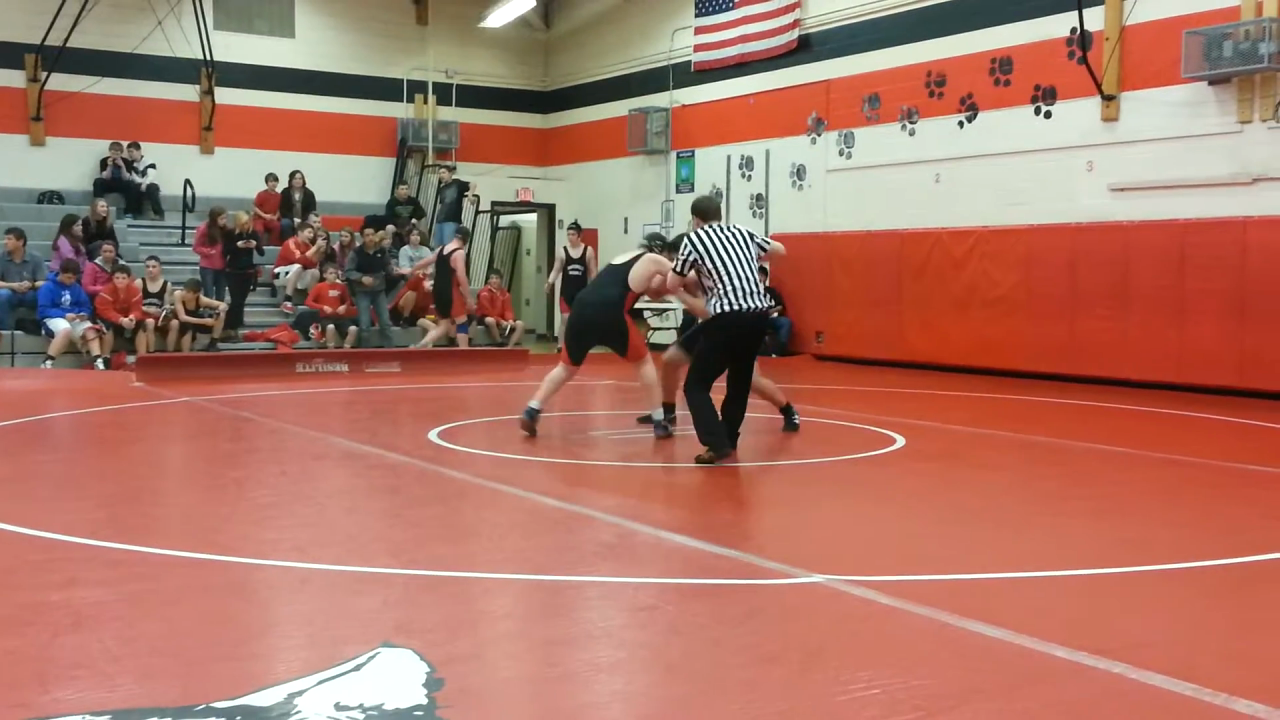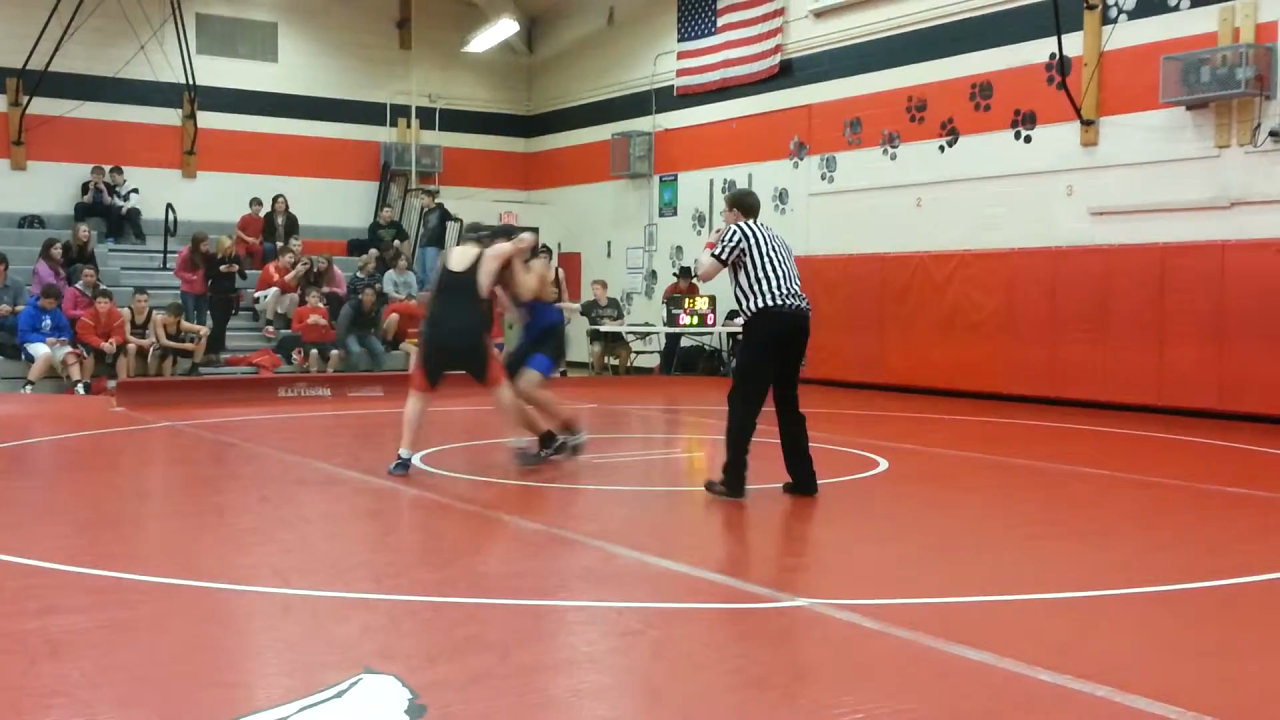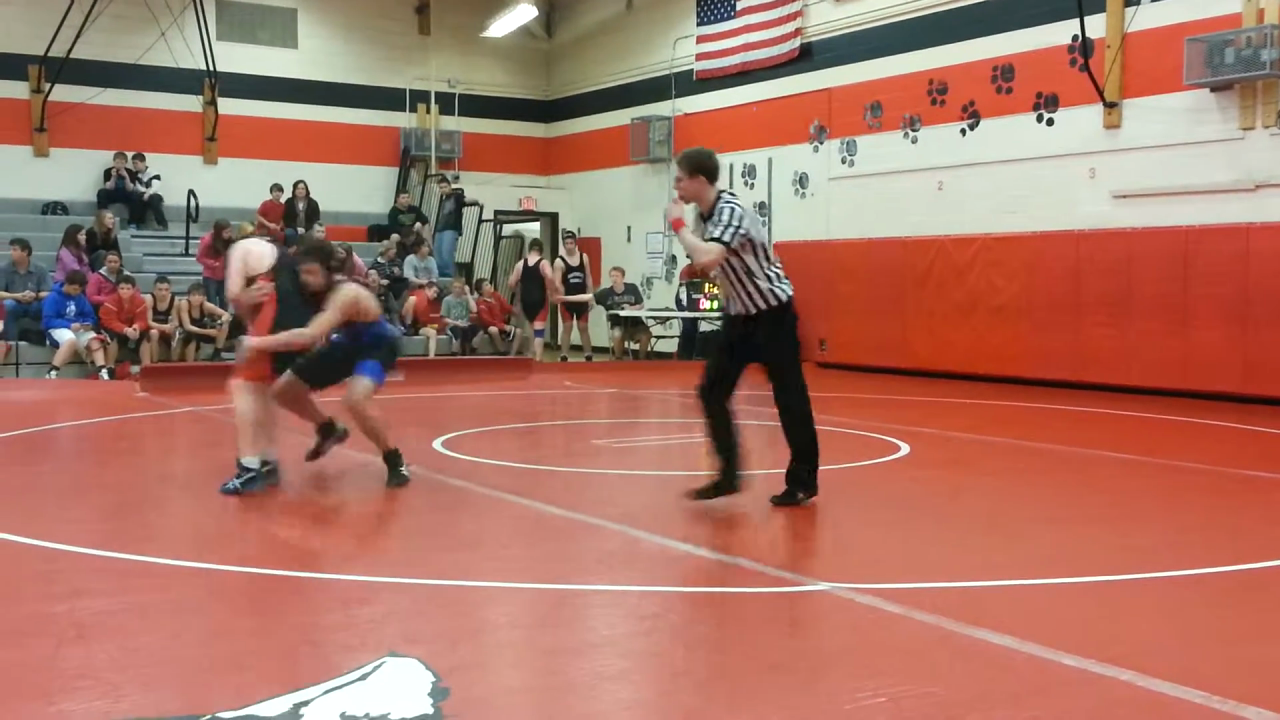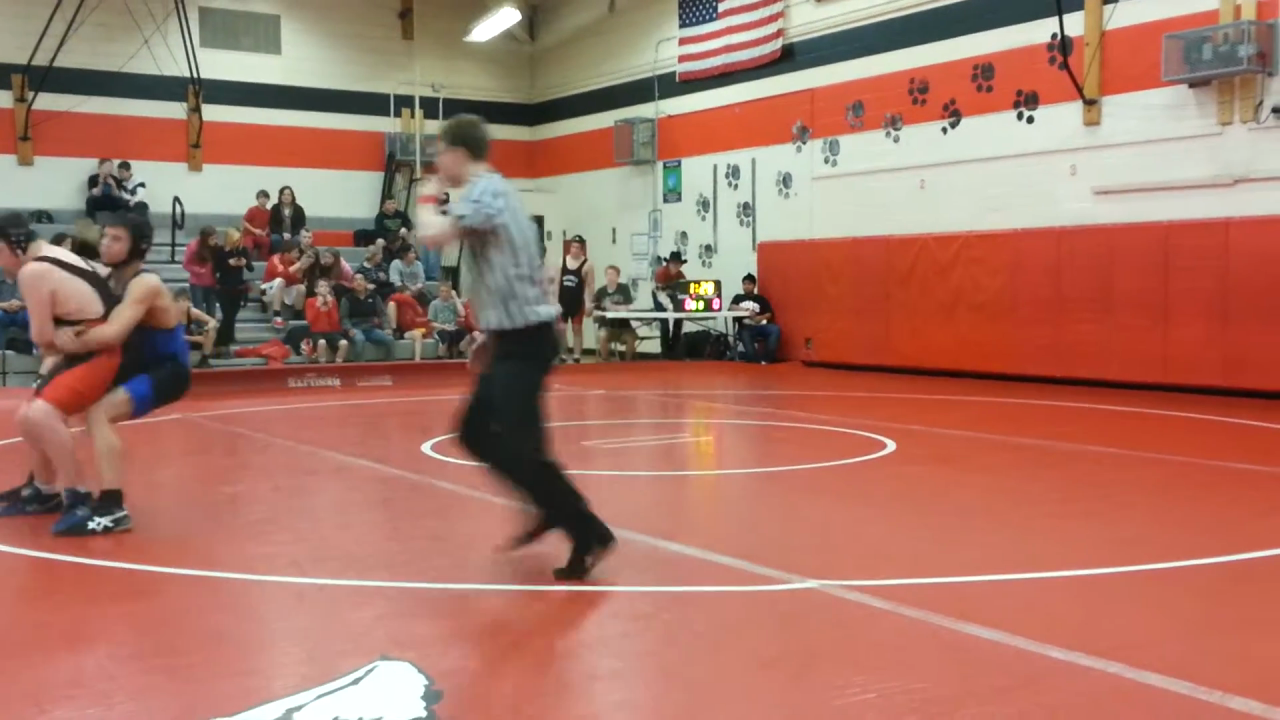
dt=0.7s
person 1, frame 1
left shoulder: (693, 239)
right shoulder: (742, 232)
left elbow: (671, 286)
right elbow: (779, 250)
left wrist: (690, 272)
left hip: (728, 318)
right hip: (759, 315)
left knee: (696, 385)
right knee: (740, 378)
left ankle: (717, 444)
right ankle: (727, 438)
person 1, frame 2
left shoulder: (737, 232)
right shoulder: (774, 237)
left elbow: (704, 273)
left wrist: (710, 246)
left hip: (768, 319)
right hip: (797, 317)
left knee: (743, 398)
right knee: (787, 400)
left ankle: (733, 478)
right ankle: (803, 478)
person 1, frame 3
left shoulder: (731, 211)
right shoulder: (705, 213)
left elbow: (707, 260)
left wrist: (678, 224)
left hip: (772, 313)
right hip: (739, 315)
left knee: (789, 396)
right knee: (711, 392)
left ankle: (802, 482)
right ankle: (729, 475)
person 1, frame 4
left shoulder: (482, 191)
right shoulder: (496, 192)
left elbow: (435, 235)
left wrist: (427, 202)
right wrist: (479, 331)
left hip: (523, 339)
right hip: (509, 337)
left knee: (520, 448)
right knee: (476, 432)
left ankle: (590, 537)
right ankle: (552, 508)
person 2, frame 1
left shoulder: (623, 257)
right shoulder: (654, 261)
left hip: (581, 310)
right hip: (609, 314)
left knee: (567, 367)
right knee: (643, 361)
left ankle: (532, 411)
right ankle: (660, 420)
person 2, frame 2
left shoulder: (449, 255)
right shoulder: (493, 254)
right elbow: (527, 244)
left hip: (436, 335)
right hip: (471, 337)
left knee: (418, 395)
right knee: (500, 387)
left ankle: (404, 458)
right ankle: (542, 436)
person 2, frame 3
left shoulder: (241, 248)
right shoulder: (281, 253)
left elbow: (235, 294)
left wrist: (247, 309)
left hip: (278, 309)
right hip: (301, 316)
left knee: (244, 386)
right knee: (260, 386)
left ankle: (249, 468)
right ankle: (266, 463)
person 2, frame 4
left shoulder: (32, 272)
right shoulder: (58, 255)
left elbow: (42, 338)
left hip: (104, 355)
right hip: (89, 352)
left knee: (40, 415)
right knee: (32, 417)
left ankle: (78, 498)
right ankle: (43, 490)
person 3, frame 1
right shoulder: (692, 278)
left elbow: (704, 313)
left knee: (751, 380)
right knee: (668, 362)
left ankle: (788, 411)
right ankle: (667, 411)
person 3, frame 2
left shoulder: (537, 267)
left elbow: (526, 295)
left hip: (549, 340)
right hip: (531, 338)
left knee: (525, 388)
left ankle: (571, 429)
right ankle: (549, 441)
person 3, frame 3
left shoulder: (346, 295)
right shoulder: (310, 290)
left elbow: (311, 336)
left wrist: (261, 343)
left hip: (377, 348)
right hip: (346, 346)
left knee: (355, 400)
right knee: (282, 391)
left ankle: (394, 460)
right ankle: (328, 429)
person 3, frame 4
left shoulder: (146, 285)
right shoulder: (112, 279)
left elbow: (112, 334)
left wrist: (70, 345)
right wrist: (72, 335)
left hip: (168, 371)
right hip: (138, 364)
left knee: (98, 413)
left ankle: (112, 508)
